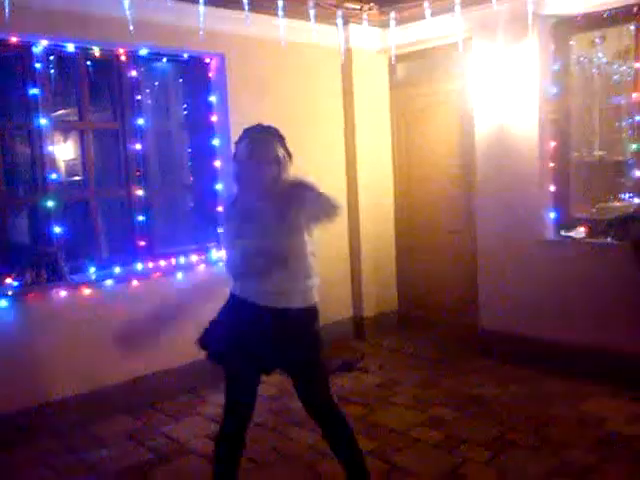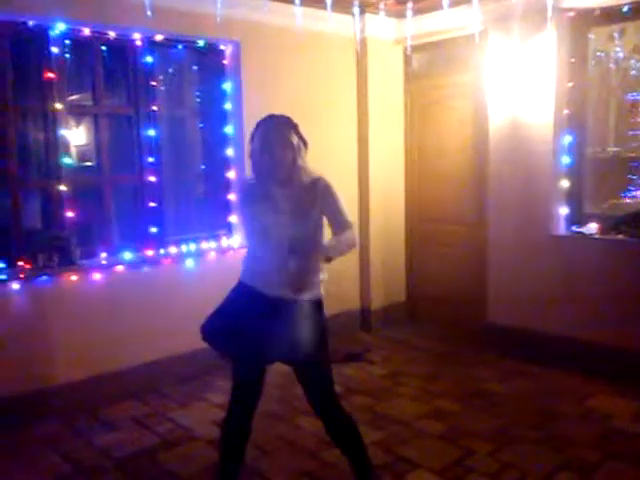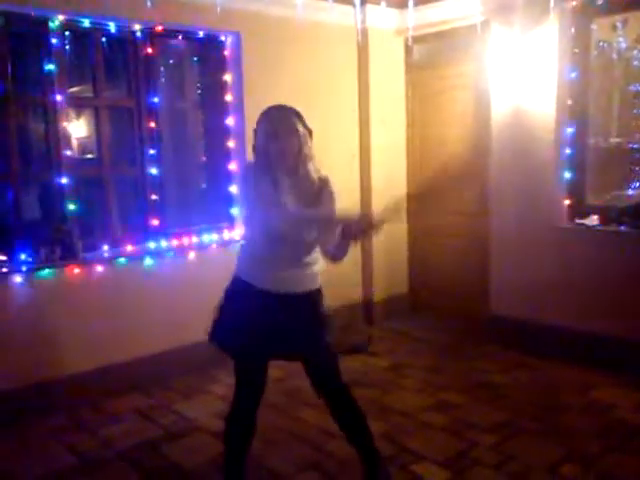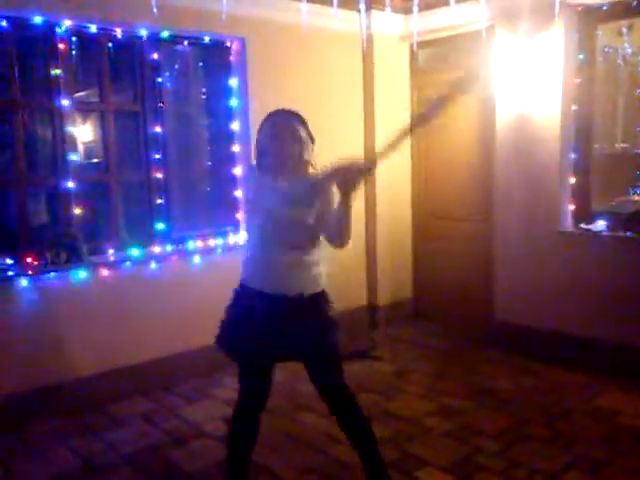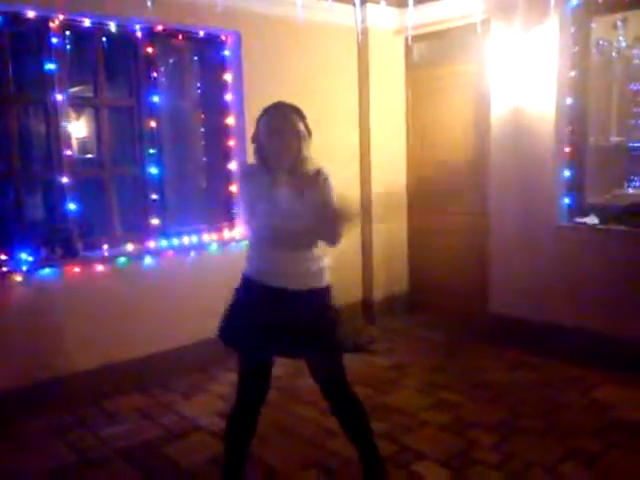
dt=1s
person 1, frame 1
left shoulder: (297, 192)
right shoulder: (234, 209)
left elbow: (329, 207)
right elbow: (236, 268)
left wrist: (281, 235)
right wrist: (250, 258)
left hip: (296, 315)
right hip: (247, 315)
left knee: (322, 406)
right knee: (237, 412)
person 1, frame 2
left shoulder: (317, 187)
right shoulder: (251, 193)
left elbow: (349, 233)
right elbow: (262, 238)
left wrist: (322, 251)
left hip: (303, 308)
right hip: (254, 304)
left knee: (325, 403)
right knee: (242, 404)
person 1, frame 3
left shoulder: (321, 187)
right shoulder: (253, 178)
left elbow: (333, 253)
right elbow: (284, 220)
left wrist: (348, 234)
right wrist: (342, 220)
left hip: (303, 301)
right hip: (254, 300)
left knee: (333, 389)
right knee: (247, 397)
person 1, frame 4
left shoulder: (319, 188)
right shoulder: (256, 183)
left elbow: (338, 238)
right elbow: (281, 197)
left wrist: (345, 193)
right wrist: (332, 175)
left hip: (307, 305)
right hip: (258, 304)
left knee: (337, 394)
right knee: (251, 401)
person 1, frame 5
left shoulder: (317, 180)
right shoulder: (252, 177)
left elbow: (331, 235)
right elbow: (271, 220)
left wrist: (329, 216)
right wrist: (316, 215)
left hip: (310, 298)
right hip: (262, 297)
left knee: (336, 389)
right knee: (250, 395)
